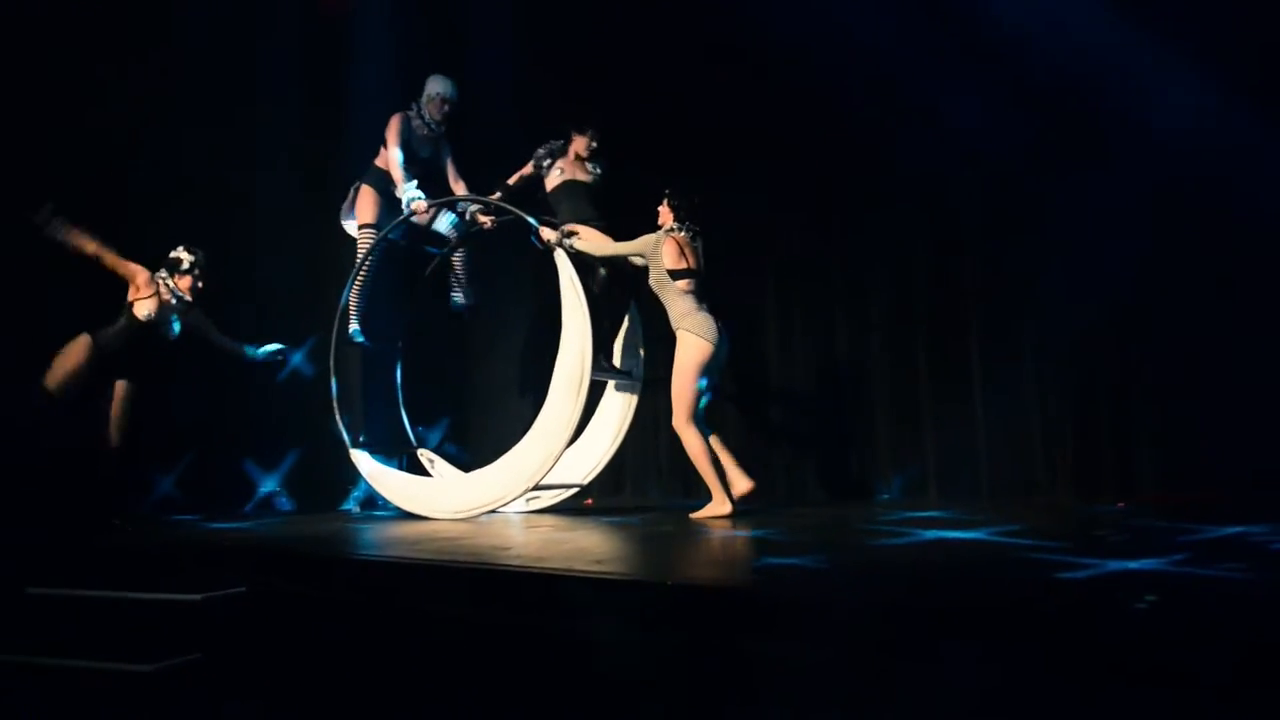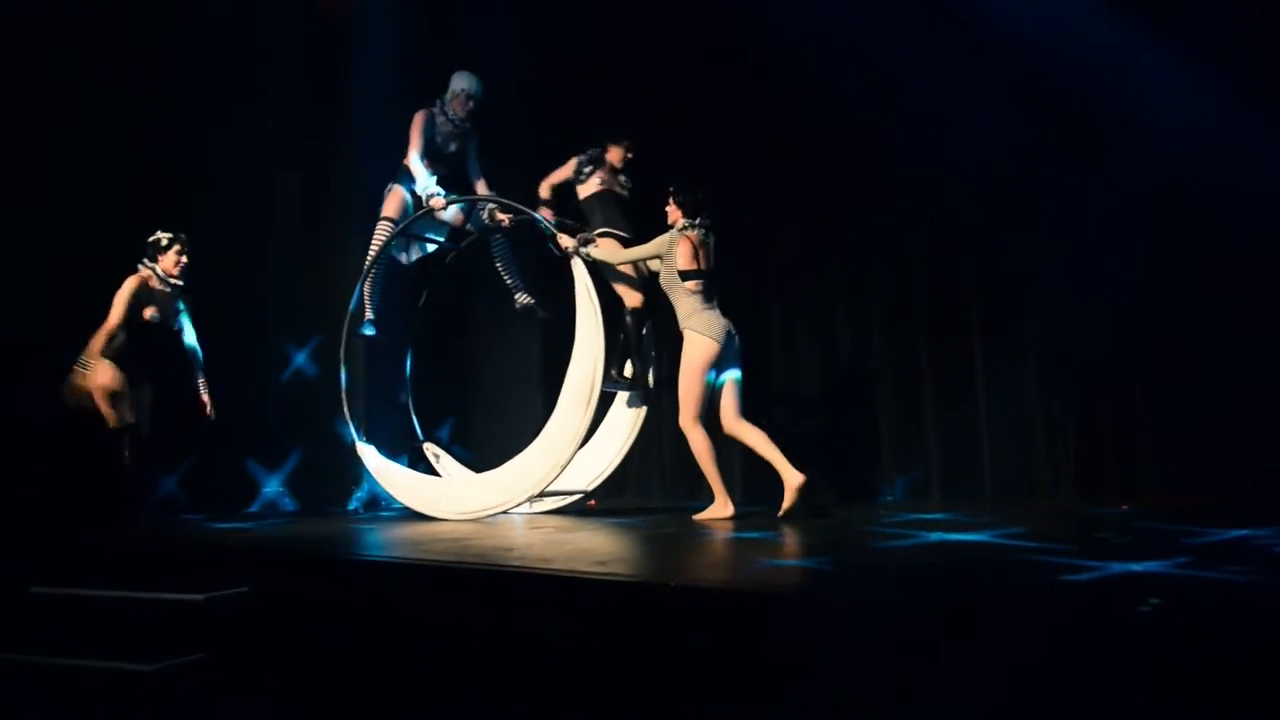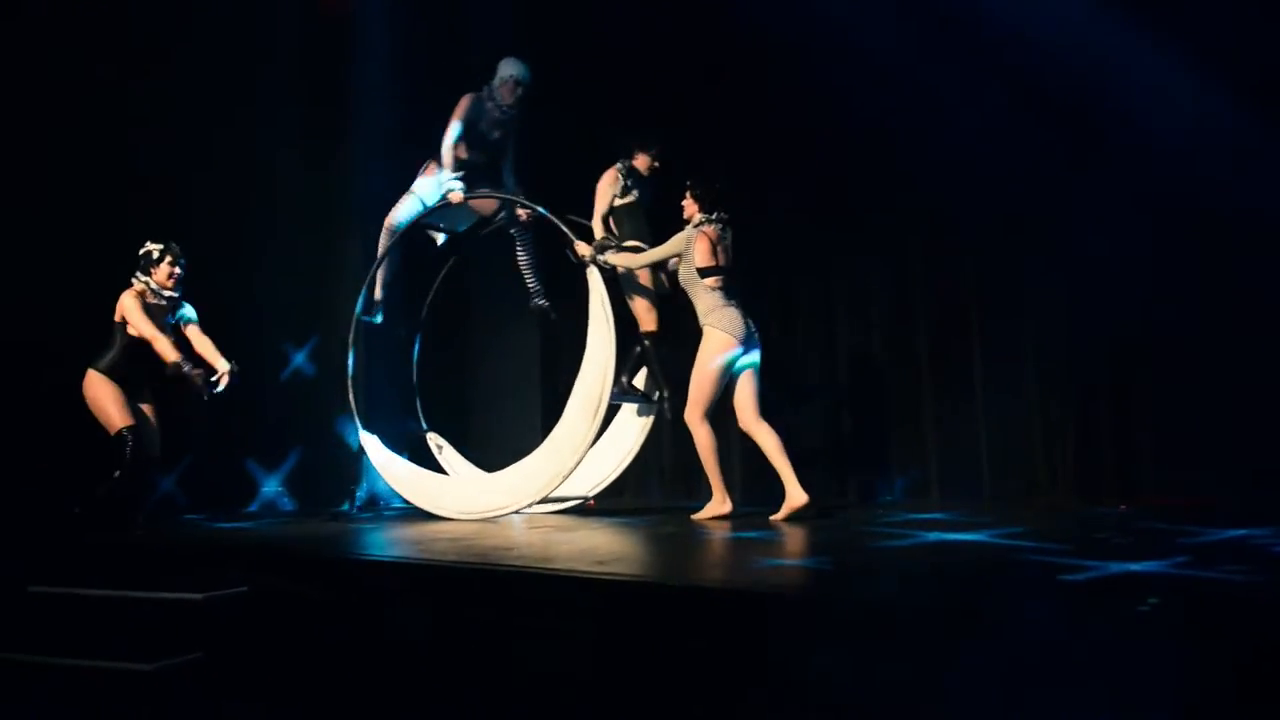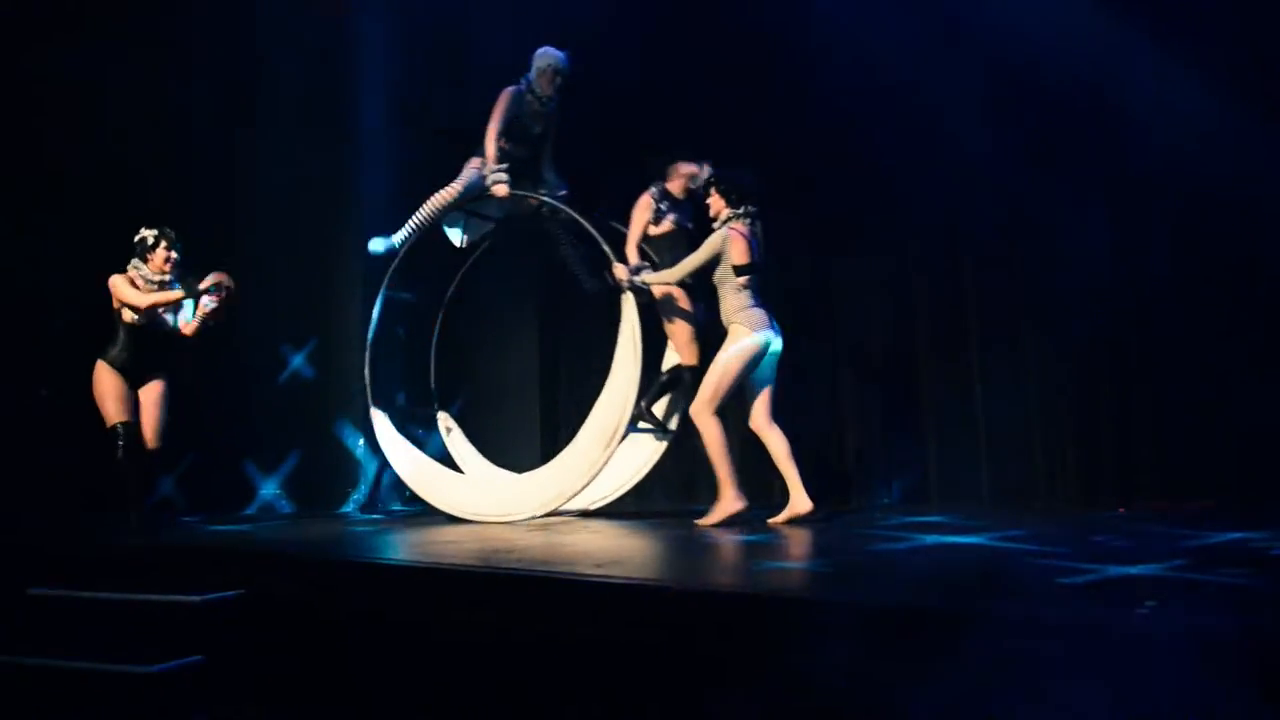
dt=0.3s
person 1, frame 1
left shoulder: (659, 241)
right shoulder: (690, 242)
left elbow: (603, 251)
right elbow: (626, 253)
left wrist: (560, 240)
right wrist: (582, 232)
left hip: (694, 332)
right hip: (707, 331)
left knee: (683, 422)
right knee: (690, 420)
left ankle: (720, 499)
right ankle: (737, 479)
person 1, frame 2
left shoulder: (672, 240)
right shoulder: (701, 240)
left elbow: (620, 258)
right elbow: (662, 265)
left wrist: (579, 248)
right wrist: (601, 245)
left hip: (702, 331)
right hip: (721, 330)
left knee: (690, 421)
right knee: (732, 422)
left ankle: (722, 502)
right ankle: (790, 474)
person 1, frame 3
left shoulder: (692, 236)
right shoulder: (718, 234)
left elbow: (644, 260)
left wrist: (600, 256)
left hip: (722, 330)
right hip: (742, 328)
left knee: (695, 415)
right knee: (750, 420)
left ankle: (720, 498)
right ankle: (795, 491)
person 1, frame 4
left shoulder: (724, 236)
right shoulder: (747, 228)
left elbow: (676, 274)
left wrist: (634, 276)
right wrist: (706, 178)
left hip: (747, 329)
right hip: (763, 330)
left knee: (701, 409)
right knee: (761, 421)
left ankle: (730, 495)
right ankle: (798, 497)
person 2, frame 1
left shoulder: (187, 314)
right shoulder: (145, 283)
left elbow: (221, 341)
right elbow: (99, 253)
left wrist: (257, 353)
right wrist: (57, 227)
left hip: (125, 370)
right hip: (97, 347)
left knee: (115, 441)
right knee: (51, 391)
person 2, frame 2
left shoulder: (177, 300)
right shoulder: (137, 283)
left elbow: (190, 345)
right elbow: (110, 326)
left wrist: (202, 389)
right wrist: (85, 369)
left hip: (142, 375)
right hip: (111, 364)
left knee: (141, 438)
right knee: (127, 435)
person 2, frame 3
left shoulder: (180, 309)
right shoulder: (131, 298)
left elbow: (200, 339)
right elbow: (153, 336)
left wrist: (222, 365)
right wrist: (185, 368)
left hip: (139, 388)
right hip: (104, 378)
left knee: (150, 453)
right knee: (129, 435)
person 2, frame 4
left shoulder: (177, 292)
right shoulder: (121, 282)
left elbow: (188, 328)
right elbow: (145, 301)
left wrist: (205, 305)
right wrist: (191, 290)
left hip: (152, 375)
right hip: (114, 369)
left knee: (151, 445)
right knee: (124, 436)
left ankle: (141, 504)
right ankle: (130, 508)
person 3, frame 1
left shoulder: (591, 168)
right shoulder: (550, 157)
right elbow: (522, 175)
right wrist: (499, 195)
left hip: (597, 228)
right hip: (573, 228)
left knee: (621, 289)
right knee: (613, 263)
left ankle: (602, 355)
person 3, frame 2
left shoulder: (621, 179)
right shoulder: (585, 165)
right elbow: (547, 184)
right wrist: (546, 207)
left hip: (628, 241)
right hip: (605, 237)
left knee: (637, 306)
right knee: (636, 301)
left ankle: (615, 371)
right ankle: (639, 372)
person 3, frame 3
left shoulder: (642, 183)
right shoulder: (615, 175)
right elbow: (598, 216)
right wrist: (601, 241)
right hip: (631, 254)
left knee: (651, 328)
right knee: (650, 326)
left ankle: (624, 382)
right ankle: (665, 395)
person 3, frame 4
left shoulder: (684, 205)
right shoulder: (651, 200)
right elbow: (632, 243)
right wrist: (636, 269)
left hip: (688, 284)
right hip: (670, 286)
left knee: (688, 361)
right knee: (690, 360)
left ankle: (645, 405)
person 4, frame 1
left shoulder: (438, 136)
right shoulder: (401, 121)
left elbow: (454, 179)
right elbow: (395, 160)
left wrist: (474, 210)
right wrist: (409, 194)
left hip: (408, 196)
right hip: (378, 186)
left knee: (456, 227)
right knee: (368, 252)
left ankle: (460, 298)
right ankle: (355, 324)
person 4, frame 2
left shoulder: (466, 133)
right shoulder: (426, 117)
left elbow: (476, 176)
right elbow: (414, 158)
left wrist: (492, 208)
right wrist: (429, 190)
left hip: (440, 192)
right hip: (409, 186)
right knee: (381, 244)
left ankle: (520, 296)
right ankle: (370, 316)
person 4, frame 3
left shoulder: (510, 120)
right shoulder: (473, 103)
left elbow: (506, 165)
right elbow: (448, 143)
right wrist: (452, 181)
left hip: (476, 181)
right hip: (447, 171)
left knee: (519, 225)
right knee: (395, 223)
left ankle: (537, 299)
right ankle: (378, 300)
person 4, frame 4
left shoulder: (550, 111)
right shoulder: (513, 96)
left elbow: (545, 161)
right elbow: (492, 136)
left wrist: (557, 194)
right wrist: (496, 176)
left hip: (517, 174)
right hip: (490, 161)
right knee: (458, 190)
right ankle: (397, 241)
